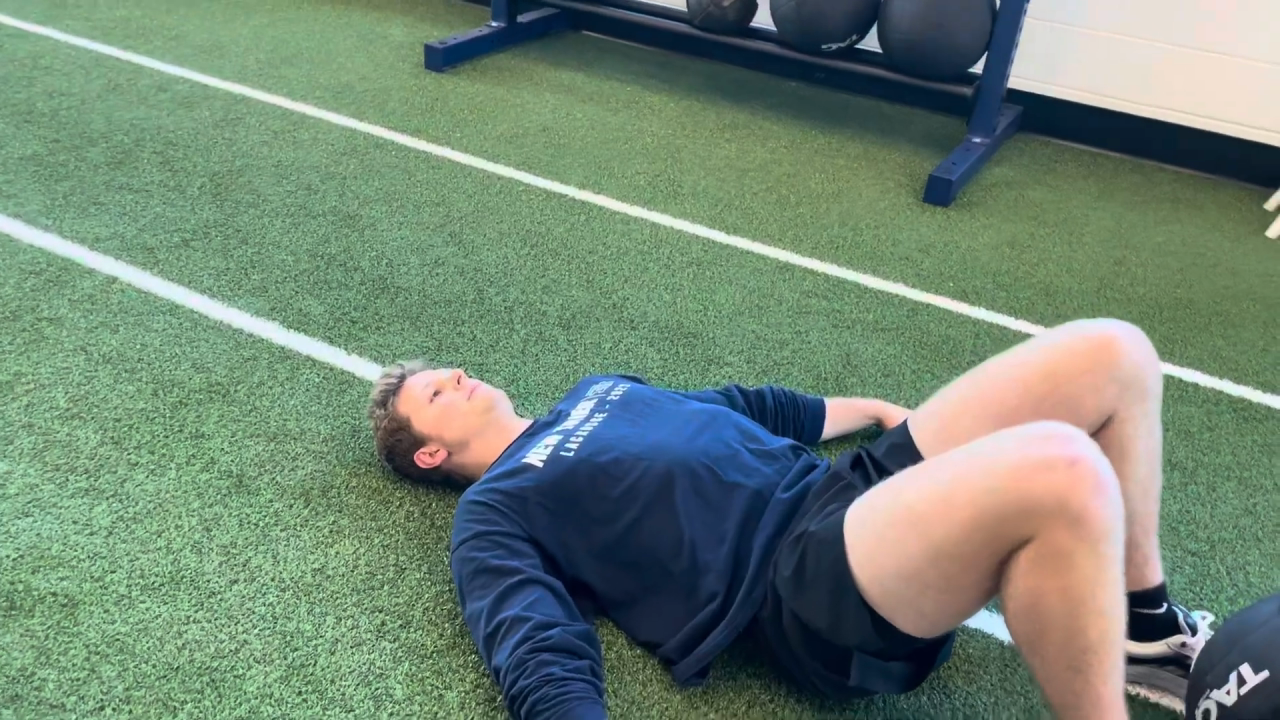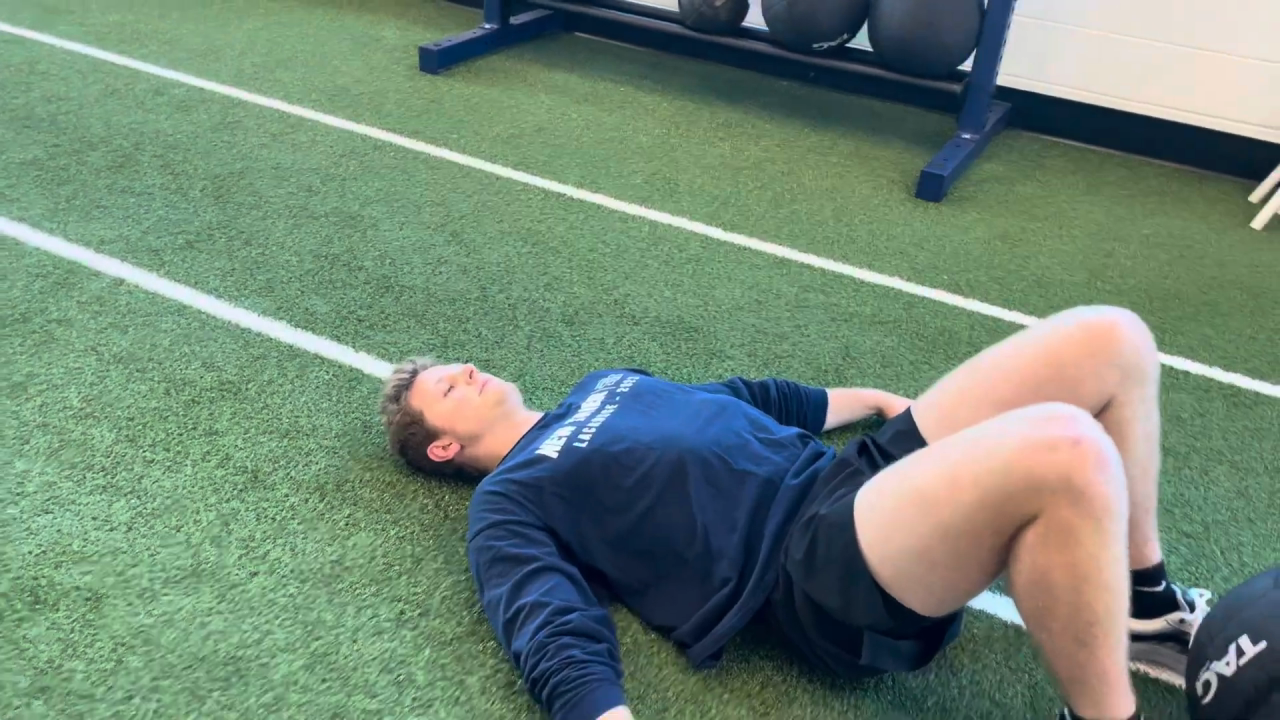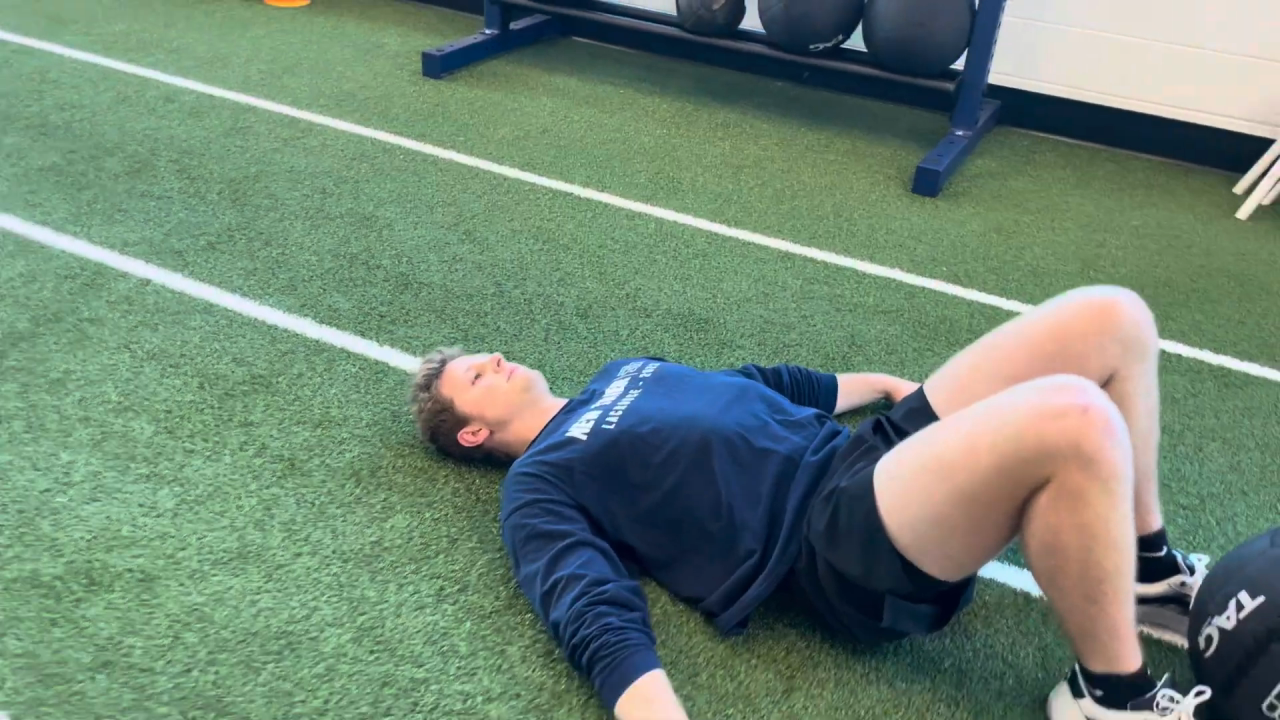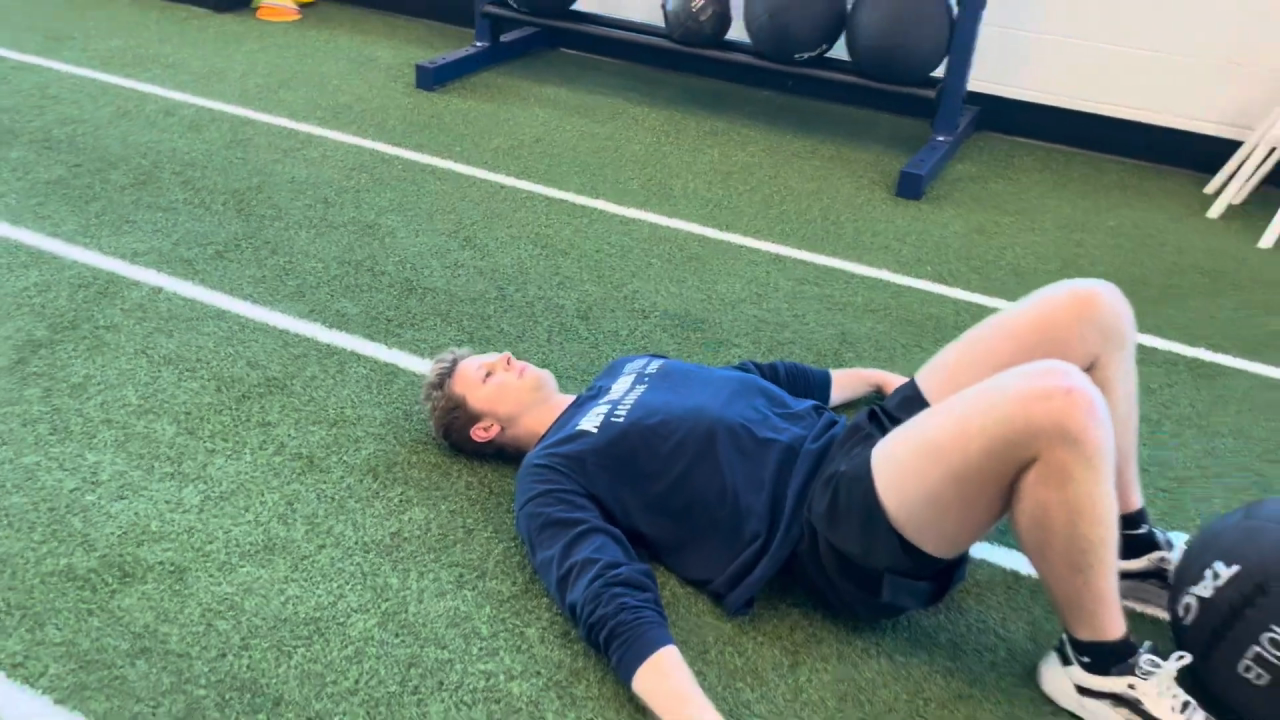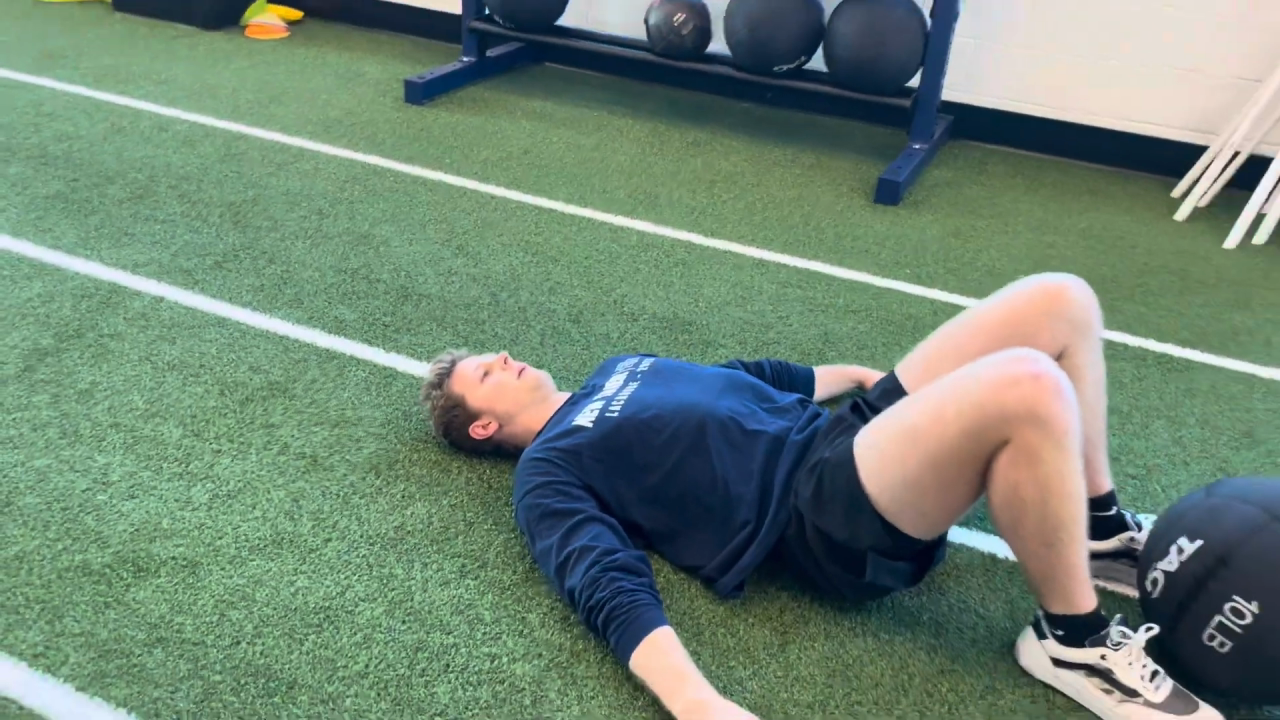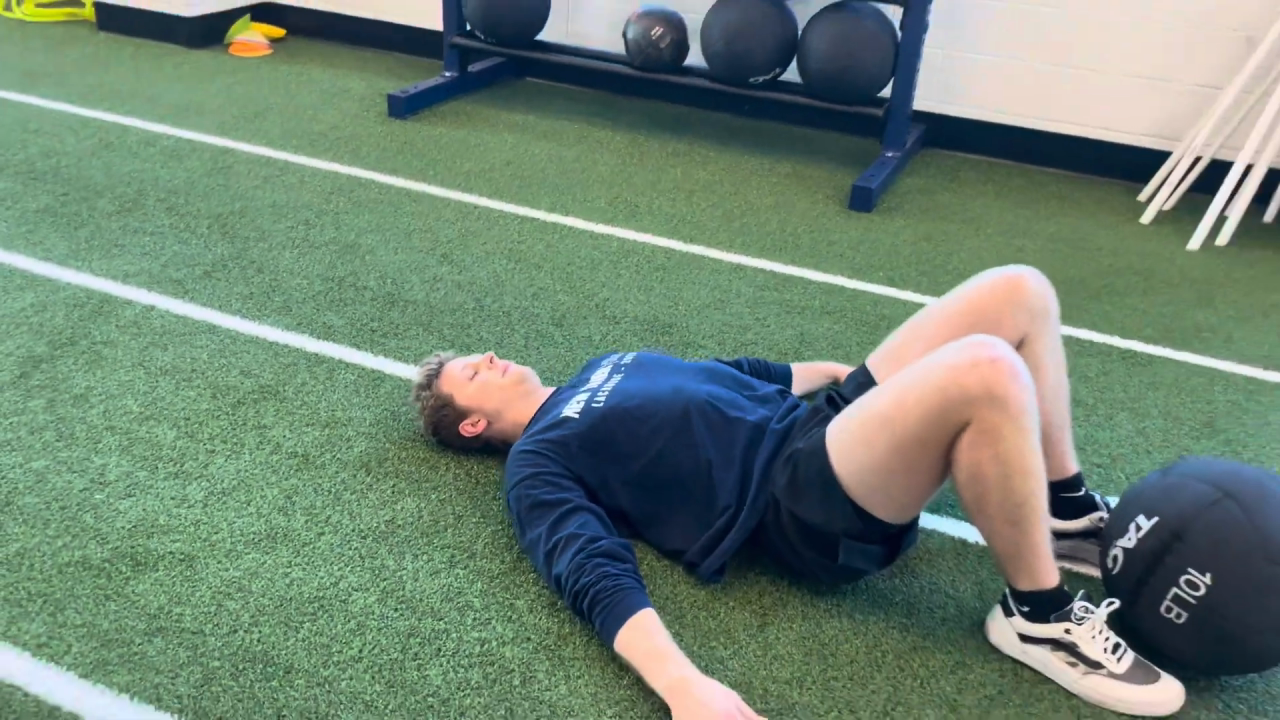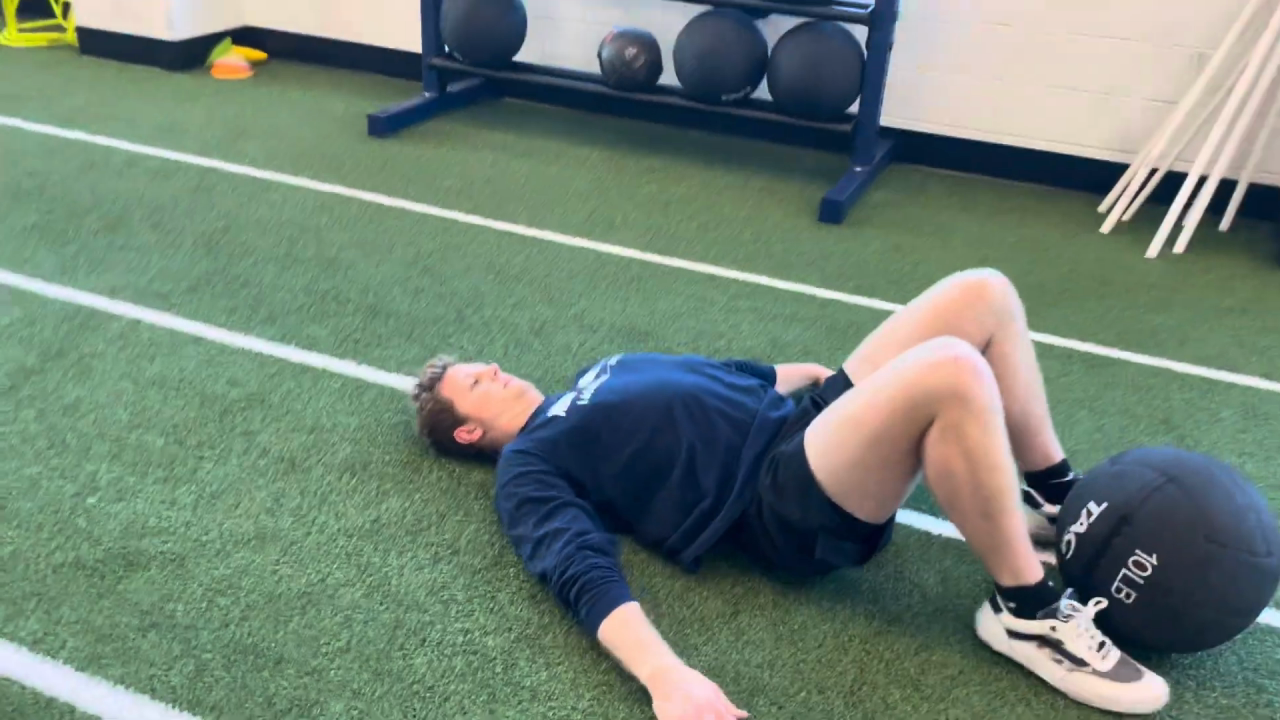
dt=0.2s
person 1, frame 1
left shoulder: (596, 390)
right shoulder: (493, 514)
left wrist: (873, 408)
left hip: (845, 486)
right hip: (804, 583)
left knee: (1110, 354)
right knee: (1061, 475)
left ankle: (1143, 631)
person 1, frame 2
left shoulder: (603, 384)
right shoulder: (509, 505)
right elbow: (565, 648)
left wrist: (873, 398)
left hip: (852, 473)
right hip: (815, 567)
left knee: (1109, 340)
right knee: (1065, 455)
left ankle: (1143, 611)
person 1, frame 3
left shoulder: (623, 370)
right shoulder: (539, 487)
right elbow: (600, 619)
left wrist: (881, 382)
left hip: (864, 452)
right hip: (838, 541)
left knee: (1110, 318)
right knee: (1073, 421)
left ankle: (1145, 577)
person 1, frame 4
left shoulder: (625, 370)
right shoulder: (550, 481)
right elbow: (613, 604)
left wrist: (875, 376)
left hip: (861, 440)
right hip: (837, 524)
left knee: (1090, 309)
right knee: (1057, 404)
left ankle: (1130, 553)
person 1, frame 5
left shoulder: (618, 369)
right shoulder: (549, 474)
right elbow: (611, 590)
left wrist: (860, 374)
left hip: (842, 433)
right hip: (827, 514)
left knee: (1060, 301)
right knee: (1027, 389)
left ankle: (1101, 532)
right ankle: (1074, 641)
person 1, frame 6
left shoulder: (602, 372)
right shoulder: (537, 466)
right elbow: (598, 577)
left wrist: (840, 372)
left hip: (820, 422)
right hip: (802, 499)
left knee: (1018, 292)
right knee: (986, 373)
left ankle: (1070, 515)
right ankle: (1041, 619)
person 1, frame 7
left shoulder: (593, 380)
right shoulder: (527, 466)
right elbow: (580, 571)
left wrist: (830, 374)
left hip: (801, 420)
right hip: (783, 499)
right knee: (951, 372)
left ankle: (1056, 500)
right ankle: (1029, 614)
